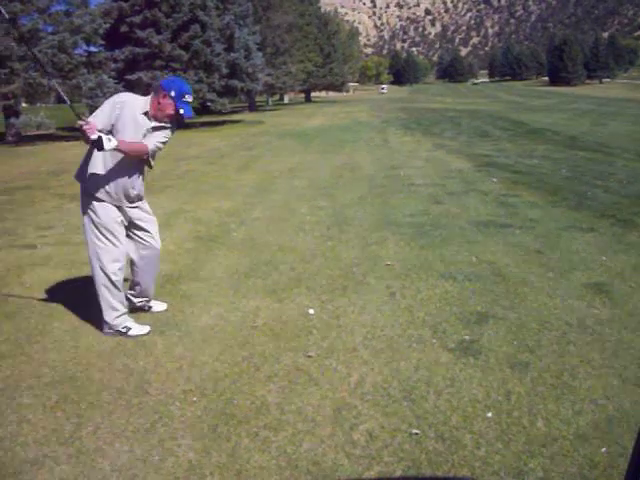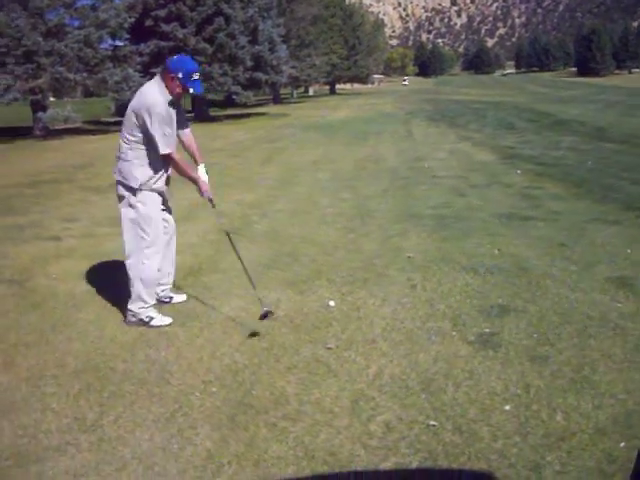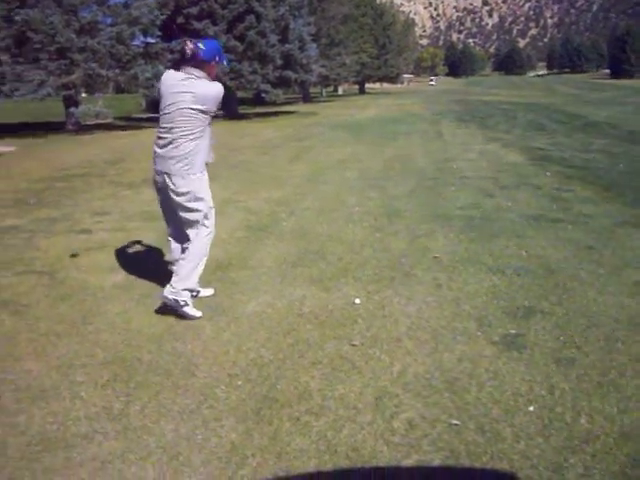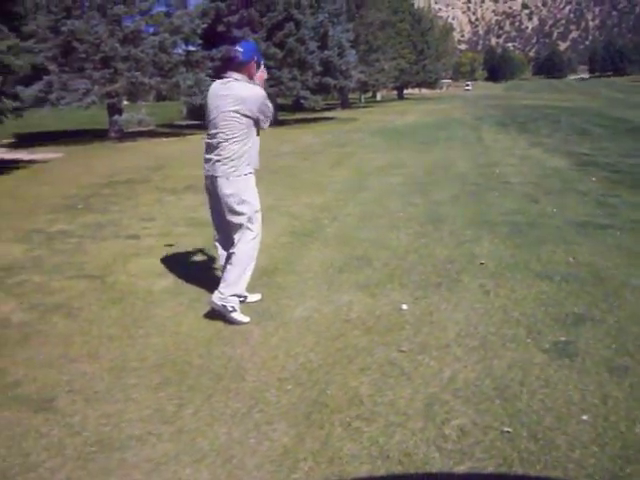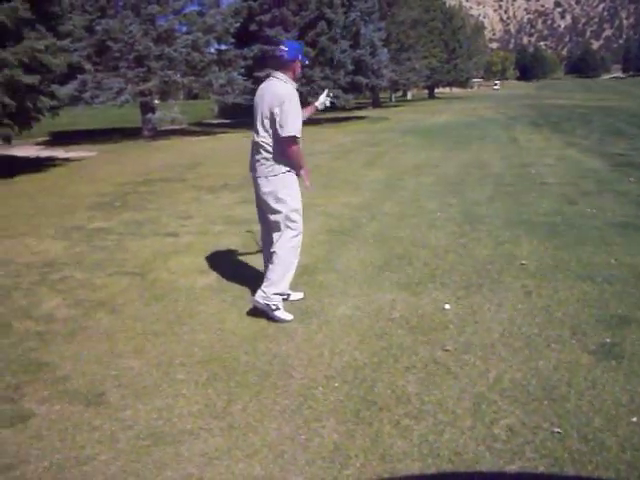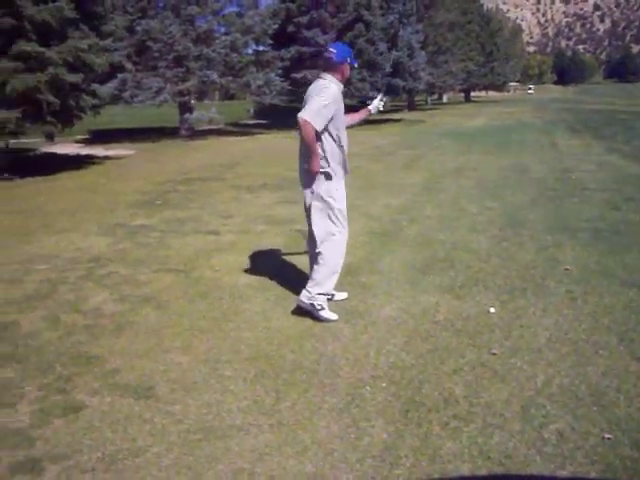
dt=0.4s
person 1, frame 1
left shoulder: (166, 127)
right shoulder: (123, 102)
left elbow: (143, 150)
right elbow: (89, 130)
left wrist: (110, 142)
right wrist: (95, 135)
left hip: (132, 196)
right hip: (99, 192)
left knee: (149, 246)
right knee: (111, 257)
left ankle: (139, 298)
right ankle: (115, 319)
person 1, frame 2
left shoulder: (166, 96)
right shoulder: (155, 104)
left elbow: (180, 134)
right elbow: (170, 155)
left wrist: (200, 165)
right wrist: (197, 181)
left hip: (152, 179)
right hip: (138, 181)
left knee: (164, 233)
right knee: (149, 243)
left ankle: (159, 290)
right ankle: (140, 309)
person 1, frame 3
left shoulder: (168, 79)
right shoulder: (214, 91)
left wrist: (189, 57)
right wrist: (196, 57)
left hip: (163, 168)
right hip: (187, 171)
left knee: (179, 230)
right knee: (202, 228)
left ankle: (186, 283)
right ankle: (177, 291)
person 1, frame 4
left shoulder: (215, 88)
right shoulder: (255, 94)
right elbow: (265, 121)
left hip: (213, 172)
right hip: (236, 174)
left knee: (226, 234)
right knee: (248, 233)
left ankle: (233, 289)
right ankle: (226, 297)
person 1, frame 5
left shoulder: (266, 87)
right shoulder: (287, 92)
right elbow: (290, 137)
left wrist: (316, 105)
right wrist: (302, 169)
left hip: (262, 170)
right hip: (278, 172)
left knee: (273, 232)
right knee: (289, 232)
left ankle: (276, 287)
right ankle: (269, 296)
person 1, frame 6
left shoulder: (321, 87)
right shoulder: (330, 90)
right elbow: (305, 121)
left wrist: (369, 110)
right wrist: (315, 157)
left hip: (320, 173)
right hip: (324, 174)
left knee: (322, 232)
right knee: (334, 233)
left ankle: (321, 287)
right ankle: (314, 295)
